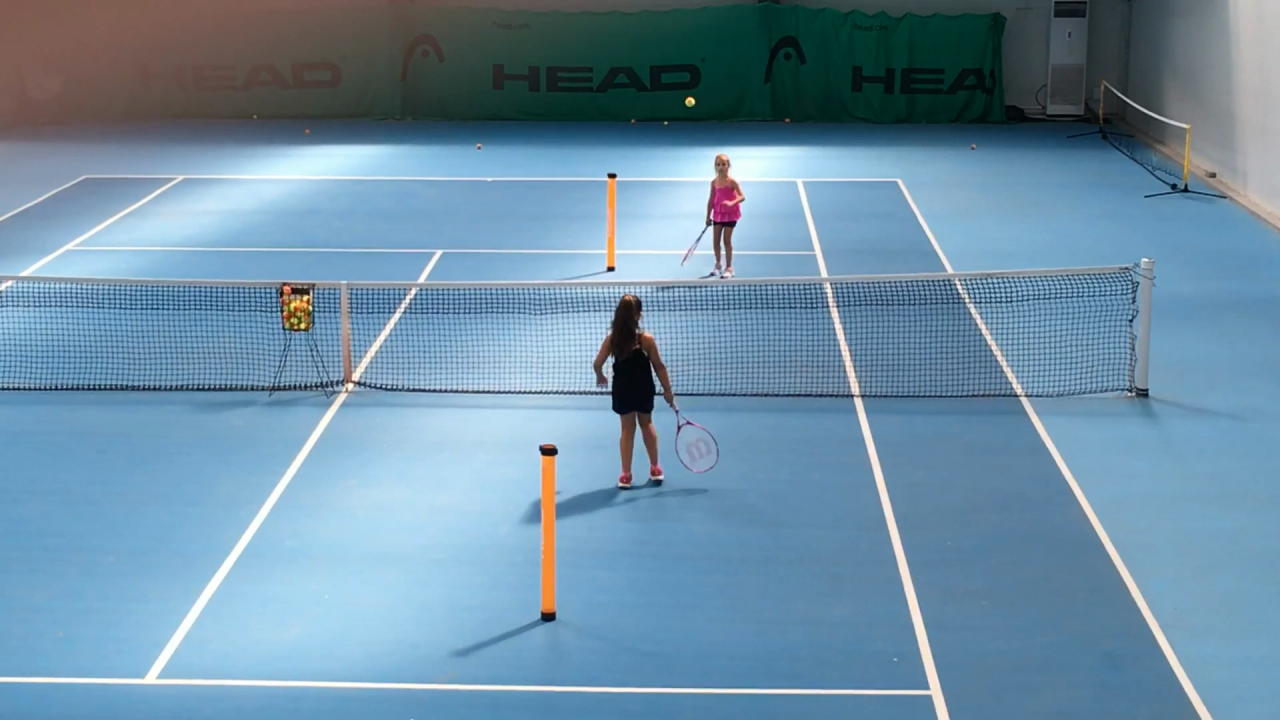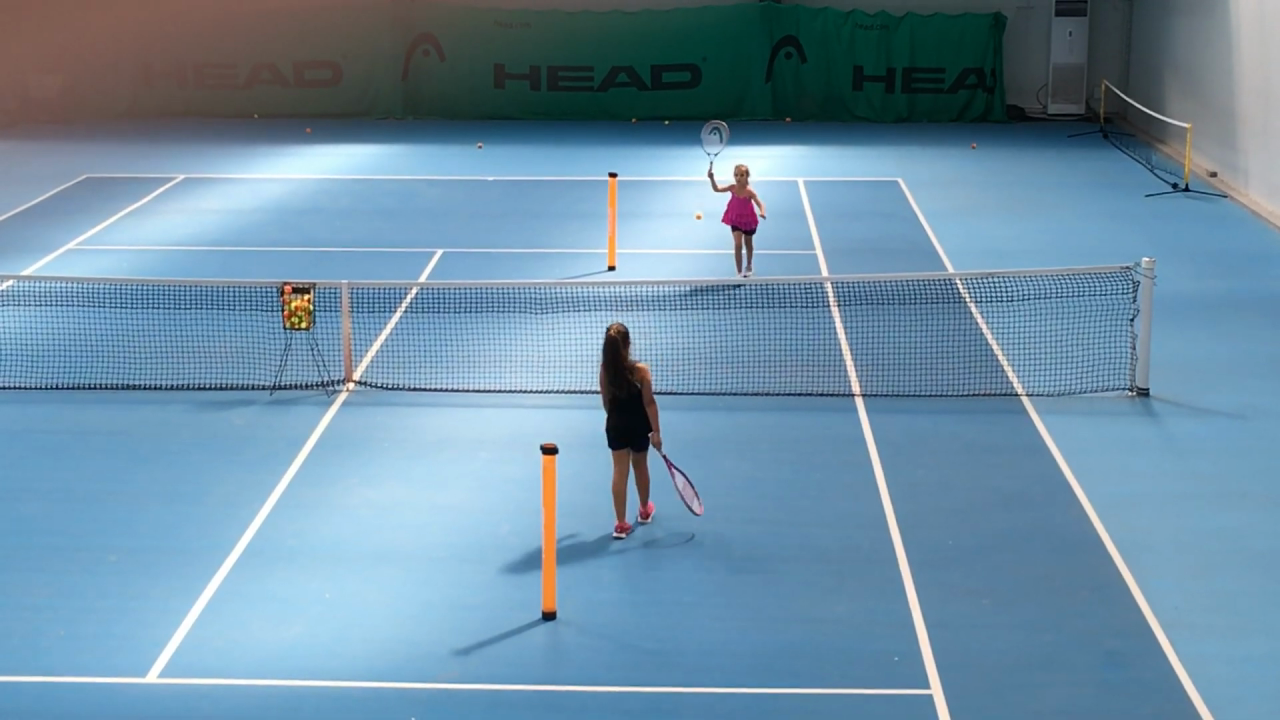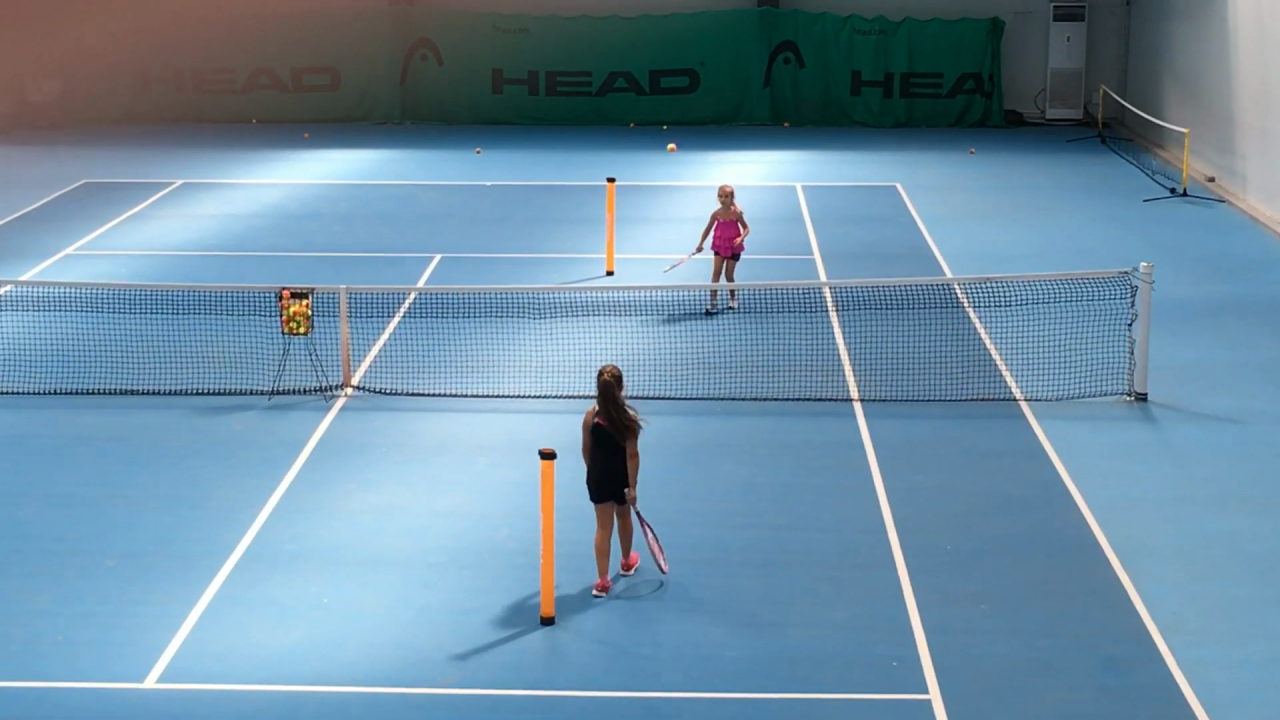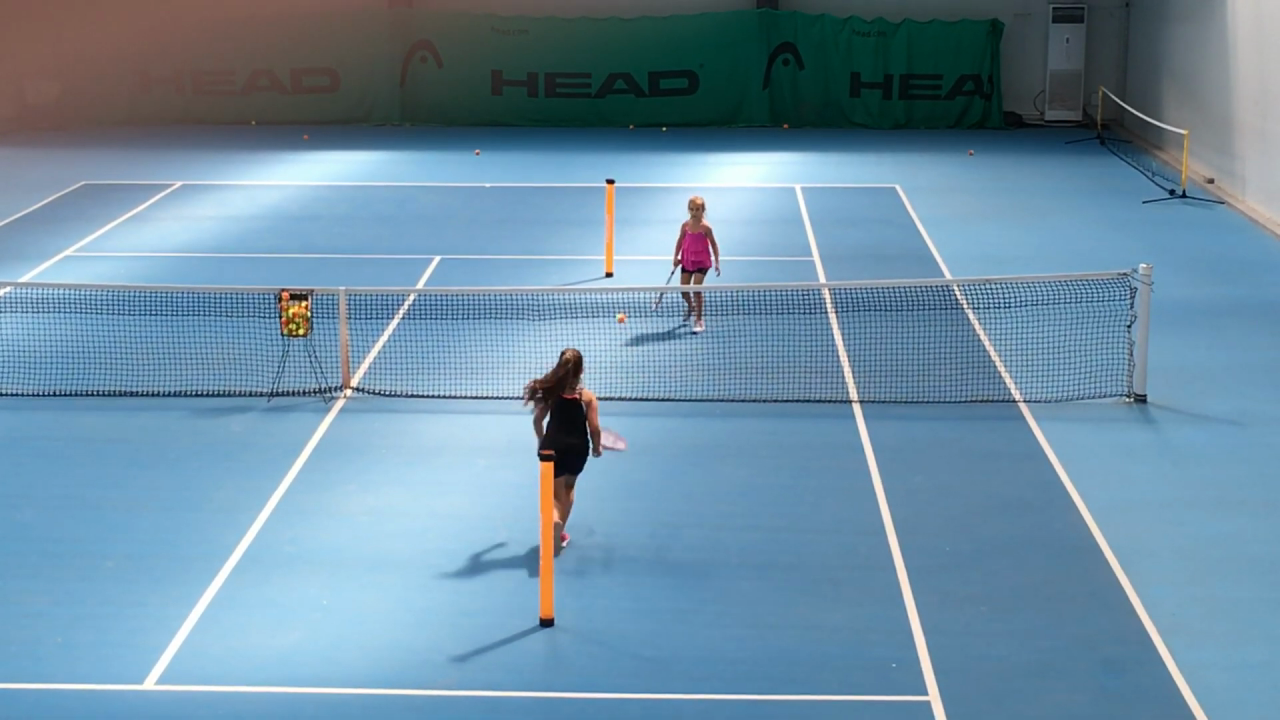
dt=1s
person 1, frame 1
left shoulder: (612, 338)
right shoulder: (646, 339)
left elbow: (597, 364)
right elbow: (659, 367)
left wrist: (600, 376)
right wrist: (668, 390)
left hip: (622, 391)
right hip: (643, 390)
left knee: (627, 430)
right knee: (647, 425)
left ankle: (626, 475)
right ankle: (655, 468)
person 1, frame 2
left shoulder: (606, 371)
right shoulder: (640, 370)
left elbow: (606, 400)
right elbow: (649, 403)
right wrist: (656, 432)
left hip: (616, 426)
right hip: (639, 426)
left knee: (620, 473)
right knee: (640, 468)
left ankle: (621, 524)
right ankle: (644, 508)
person 1, frame 3
left shoulder: (590, 415)
right shoulder: (629, 417)
left elbow: (586, 450)
right elbow: (632, 454)
right wrist: (632, 486)
left hip: (598, 477)
right hip: (620, 477)
left knee: (603, 527)
right knee: (623, 517)
left ankle: (602, 581)
right ankle: (627, 561)
person 1, frame 4
left shoulder: (551, 391)
right shoulder: (587, 395)
left elbow: (537, 420)
right elbow: (594, 427)
left wrist: (541, 441)
right wrist: (596, 447)
left hip: (554, 447)
right hip: (577, 448)
left knee: (553, 495)
right knee: (568, 490)
left ankle: (555, 522)
right ankle: (560, 532)
